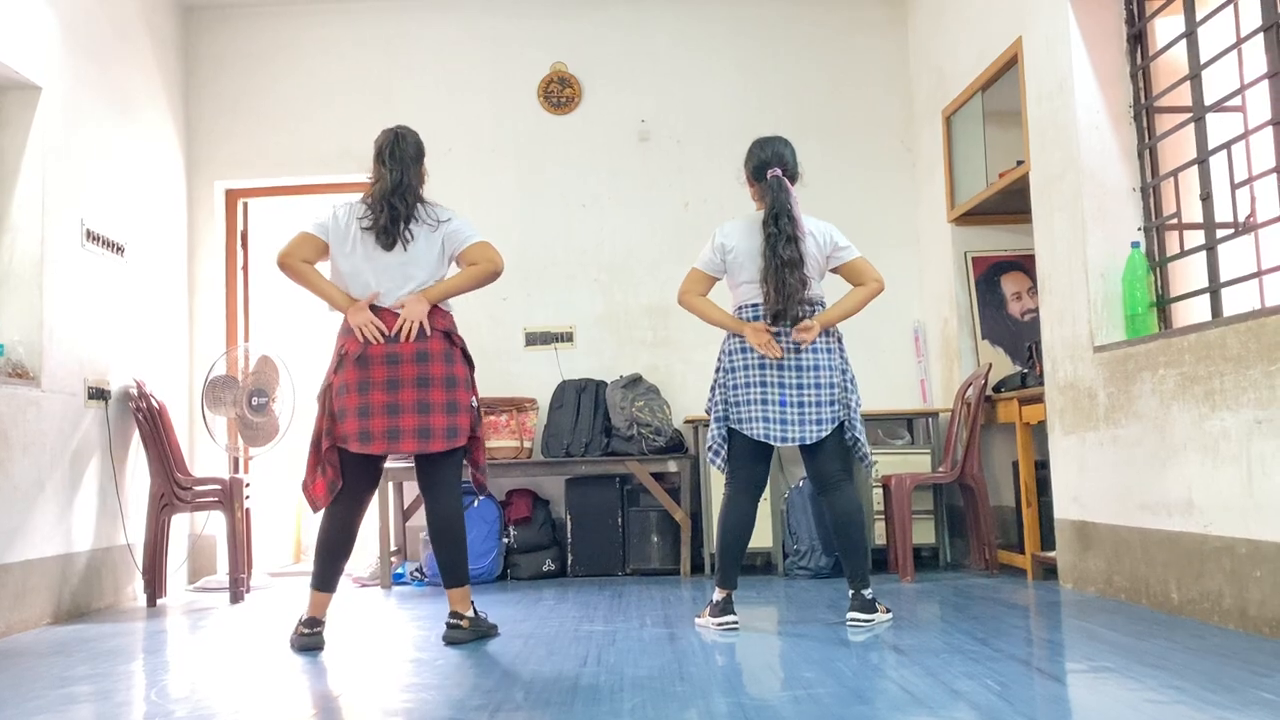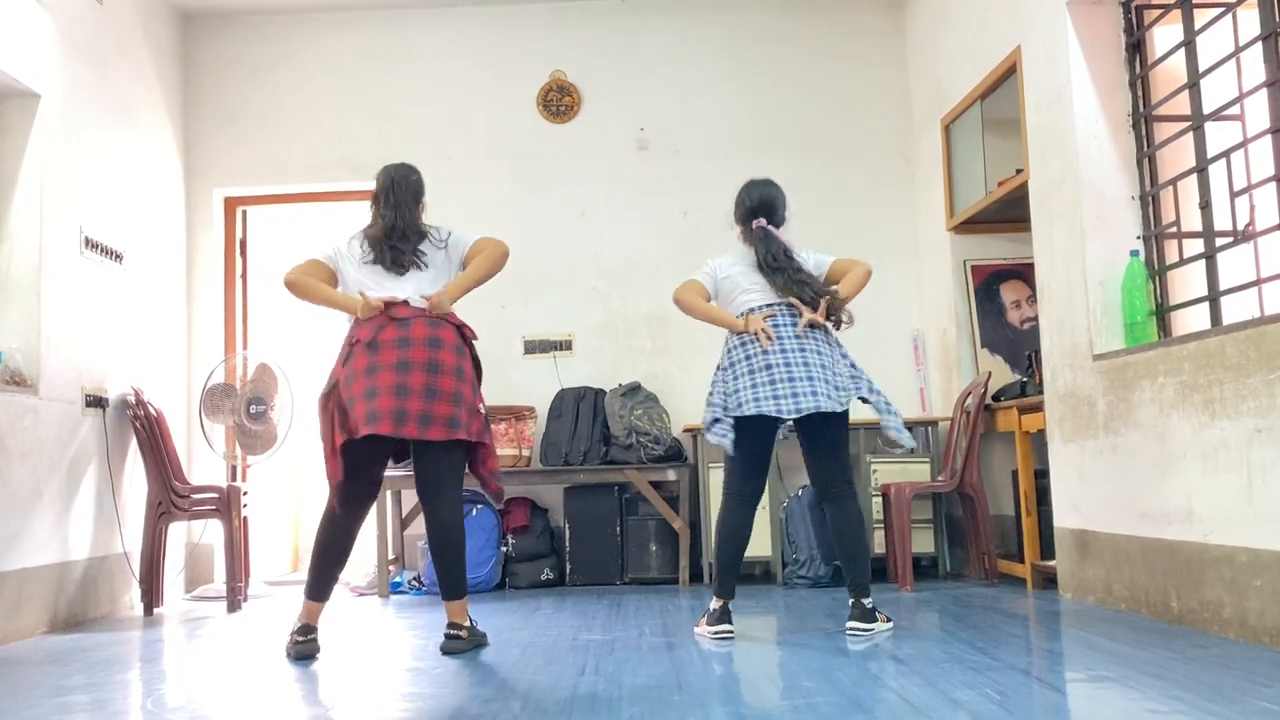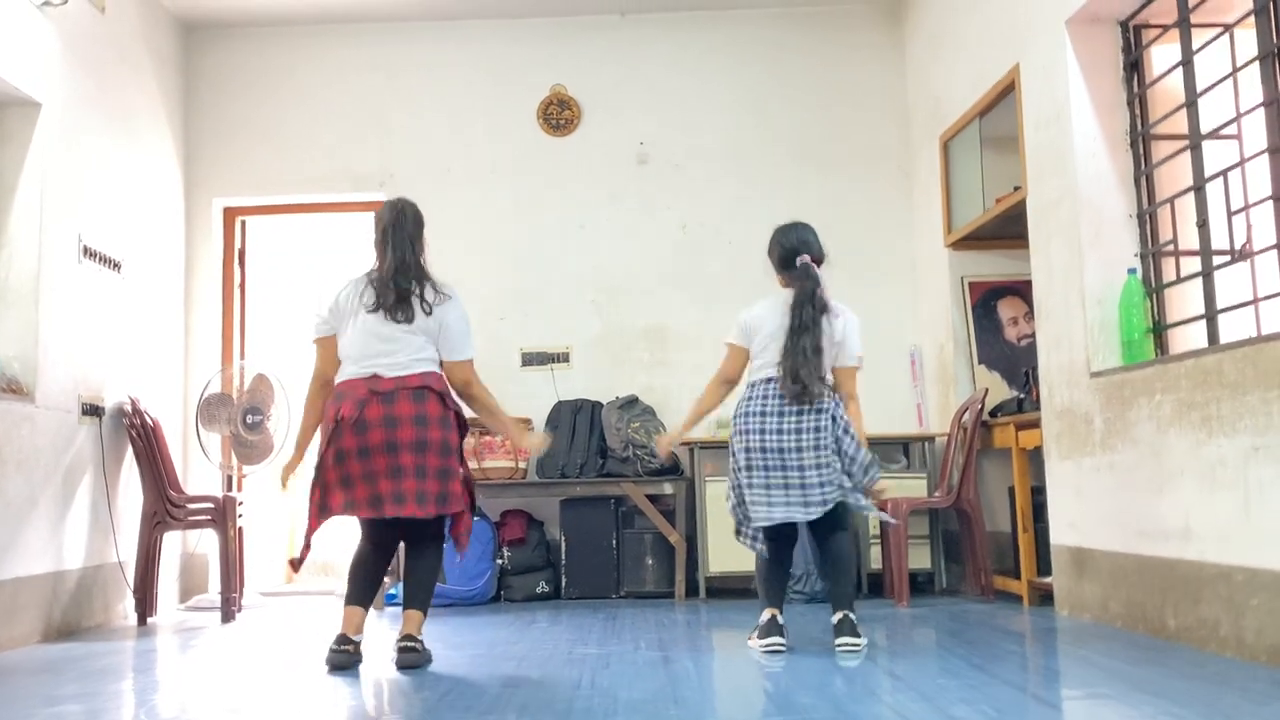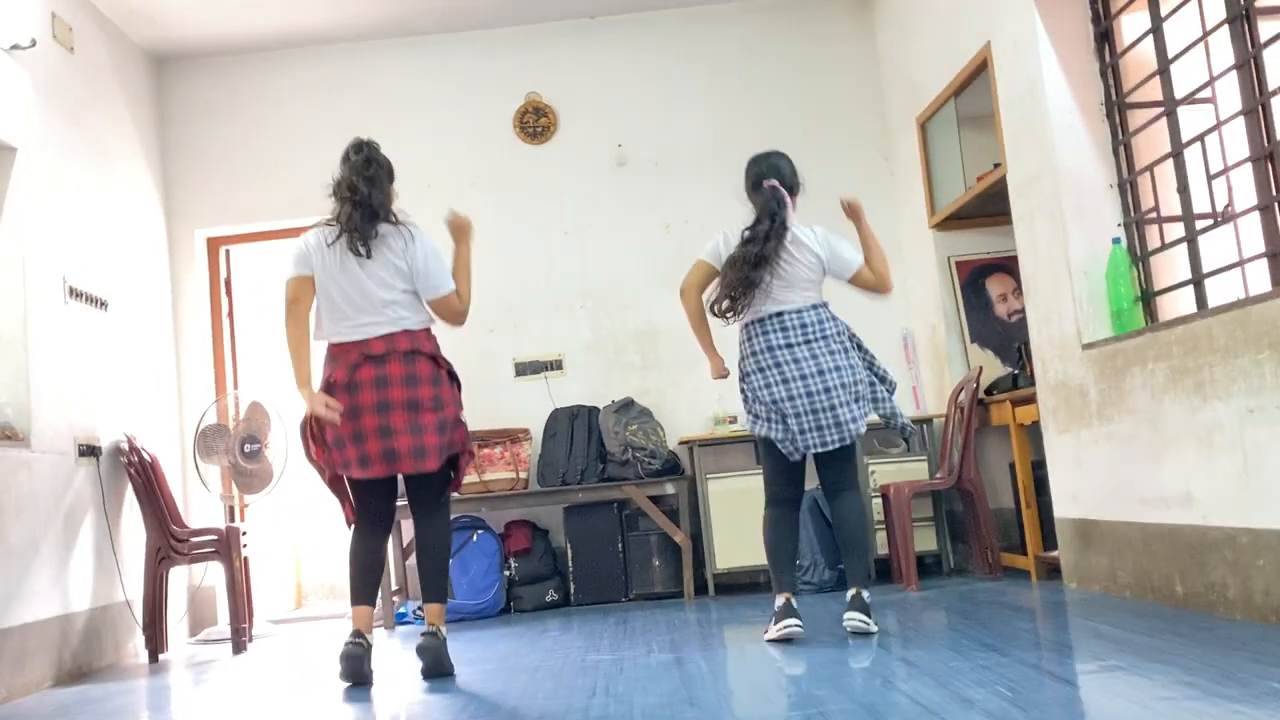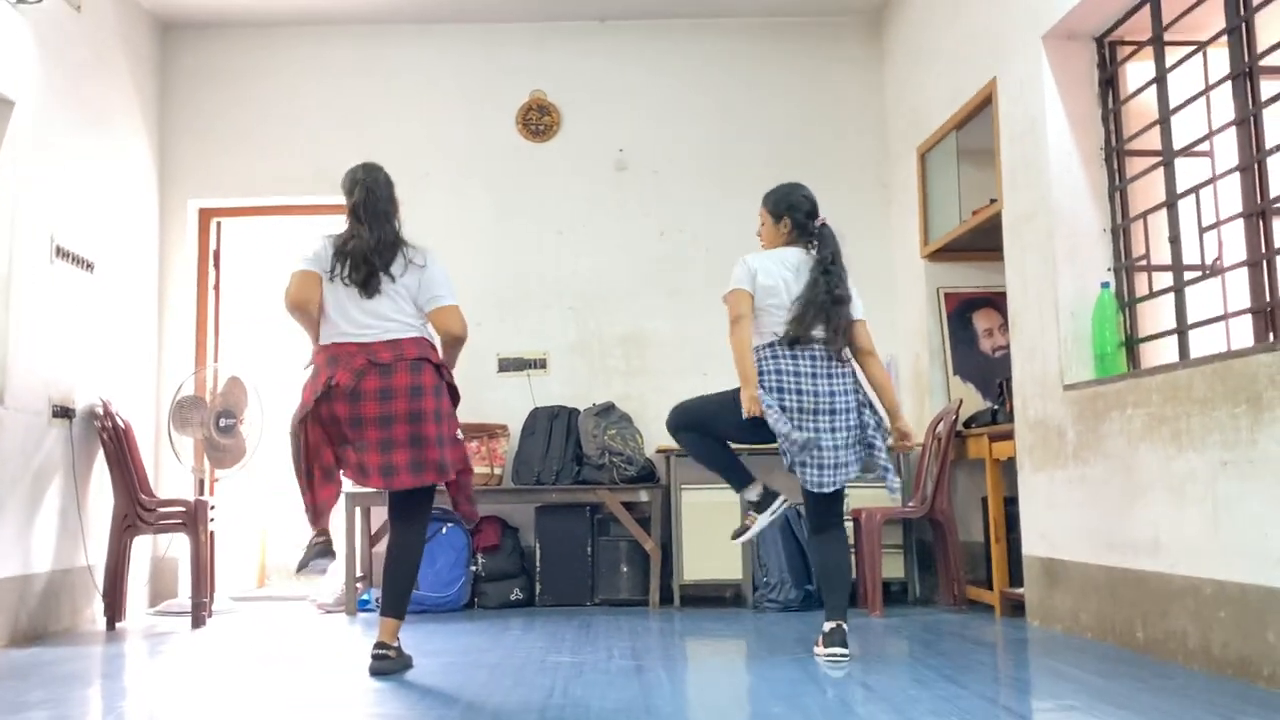
dt=1s
person 1, frame 1
left shoulder: (344, 217)
right shoulder: (443, 221)
left elbow: (289, 258)
right elbow: (491, 264)
left wrist: (346, 303)
right wrist: (427, 296)
left hip: (363, 358)
right hip: (429, 357)
left knee: (348, 492)
right knee: (441, 491)
left ankle: (312, 619)
right ankle: (461, 614)
person 1, frame 2
left shoulder: (349, 250)
right shoulder: (443, 242)
left elbow: (295, 279)
right elbow: (496, 250)
left wrist: (355, 305)
right wrist: (447, 295)
left hip: (370, 355)
right hip: (436, 351)
left knee: (350, 498)
right knee: (441, 496)
left ankle: (305, 627)
right ankle: (458, 623)
person 1, frame 3
left shoulder: (346, 295)
right shoulder: (442, 299)
left elbow: (323, 377)
right elbow: (461, 379)
left wrist: (299, 447)
right wrist: (511, 427)
left hip: (355, 417)
right hip: (421, 417)
left knee: (376, 539)
right knee: (425, 536)
left ankle: (348, 638)
right ankle: (410, 637)
person 1, frame 4
left shoulder: (313, 242)
right shoulder: (407, 240)
left elbow: (298, 318)
right elbow: (454, 313)
left wrist: (310, 387)
right wrist: (462, 245)
left hip: (348, 379)
right hip: (411, 375)
left knee: (370, 514)
right knee: (429, 507)
left ankle: (360, 635)
right ankle: (434, 631)
person 1, frame 5
left shoulder: (328, 251)
right shoulder: (420, 261)
left elbow: (298, 301)
right elbow: (455, 330)
left wrist: (322, 340)
right wrist: (445, 366)
left hip: (344, 379)
right hip: (411, 381)
left knee: (307, 430)
right knee: (409, 519)
left ankle: (319, 537)
right ankle: (387, 643)
person 2, frame 1
left shoulder: (729, 234)
right shoulder: (819, 232)
left elbow: (689, 295)
right elbow: (872, 283)
left wrist: (744, 329)
right wrist: (821, 323)
left hip: (750, 364)
right hip: (813, 360)
left knee: (742, 487)
right knee: (836, 483)
left ankle: (722, 600)
right ankle: (862, 597)
person 2, frame 2
left shoulder: (720, 266)
right shoulder: (800, 259)
left elbow: (684, 297)
right elbow: (860, 269)
left wrist: (737, 324)
right wrist: (827, 307)
left hip: (750, 361)
right hip: (814, 358)
left knee: (741, 494)
right knee: (837, 490)
left ankle: (720, 608)
right ankle: (861, 606)
person 2, frame 3
left shoulder: (759, 312)
right shoulder: (841, 317)
left elbow: (724, 380)
right elbow: (847, 395)
left wrist: (681, 430)
right wrist: (858, 451)
left hip: (760, 426)
right hip: (817, 428)
left knee: (777, 536)
right knee: (832, 528)
left ankle: (771, 619)
right ankle: (845, 620)
person 2, frame 4
left shoulder: (730, 243)
right shoulder: (818, 239)
left elbow: (689, 292)
right elbow: (882, 282)
left wrist: (711, 352)
right wrist: (861, 221)
left hip: (766, 369)
right hip: (826, 360)
left knee: (782, 496)
right knee: (842, 485)
left ankle: (785, 603)
right ankle: (857, 598)
person 2, frame 5
left shoulder: (753, 265)
right shoulder: (833, 275)
left elbow: (740, 323)
right elbow: (865, 352)
left wrist: (749, 387)
right wrist: (896, 416)
left hip: (780, 386)
right hip: (836, 395)
left knee: (683, 419)
right knee: (826, 521)
left ankle: (758, 497)
right ankle: (835, 627)
